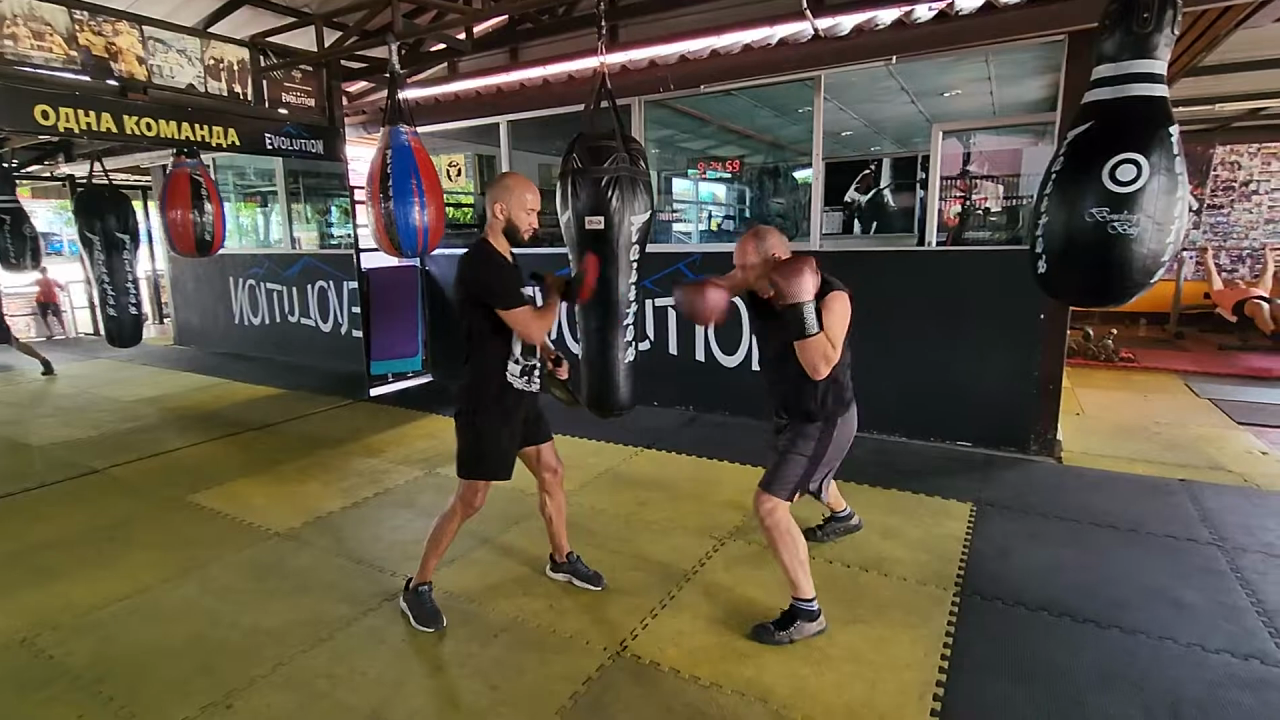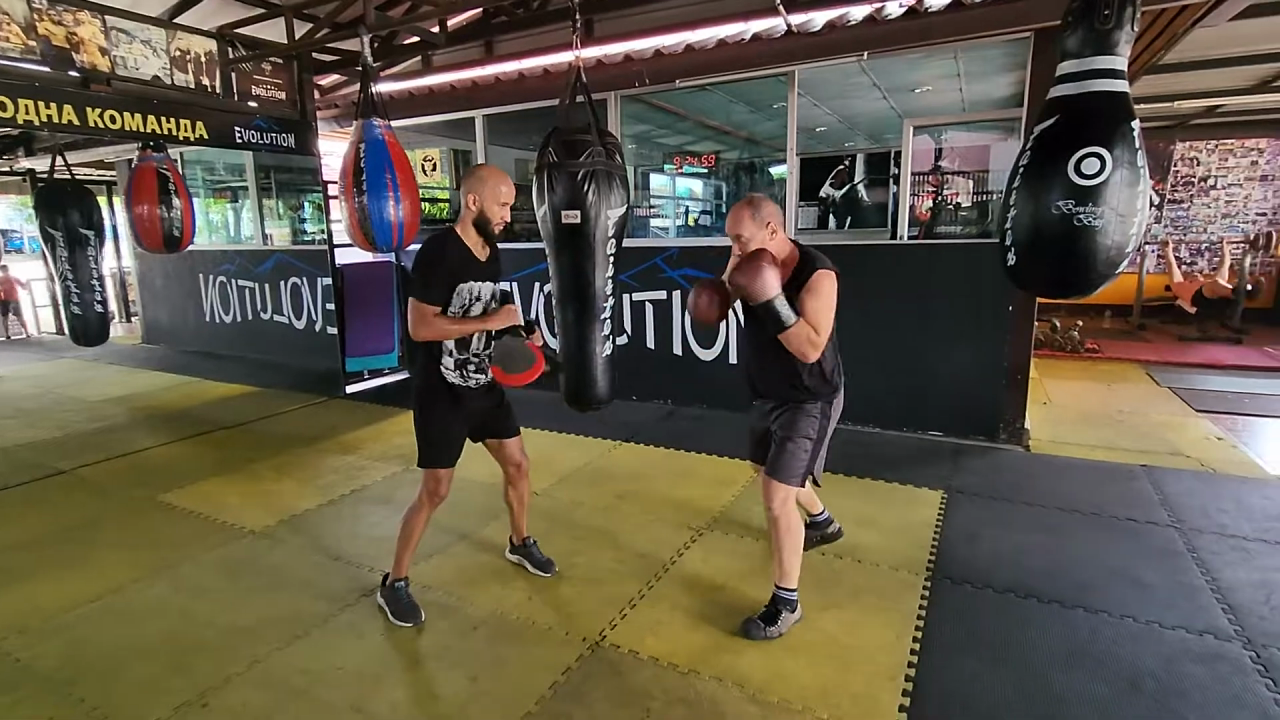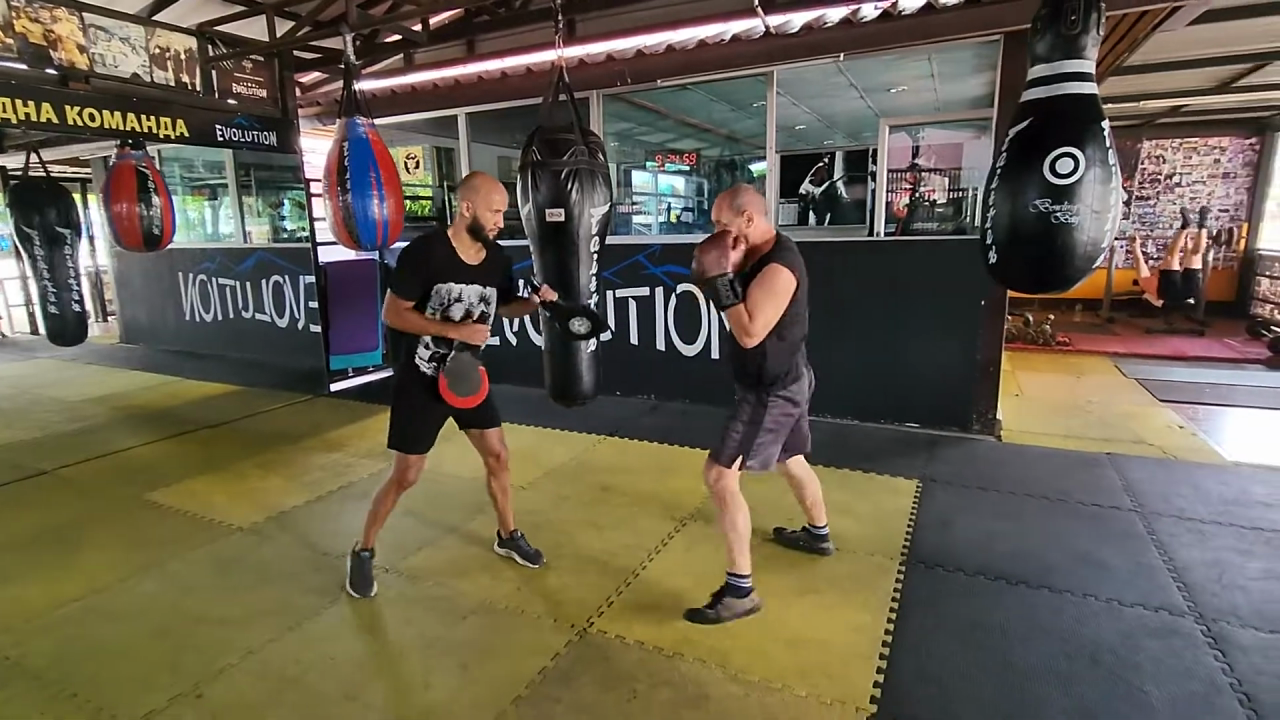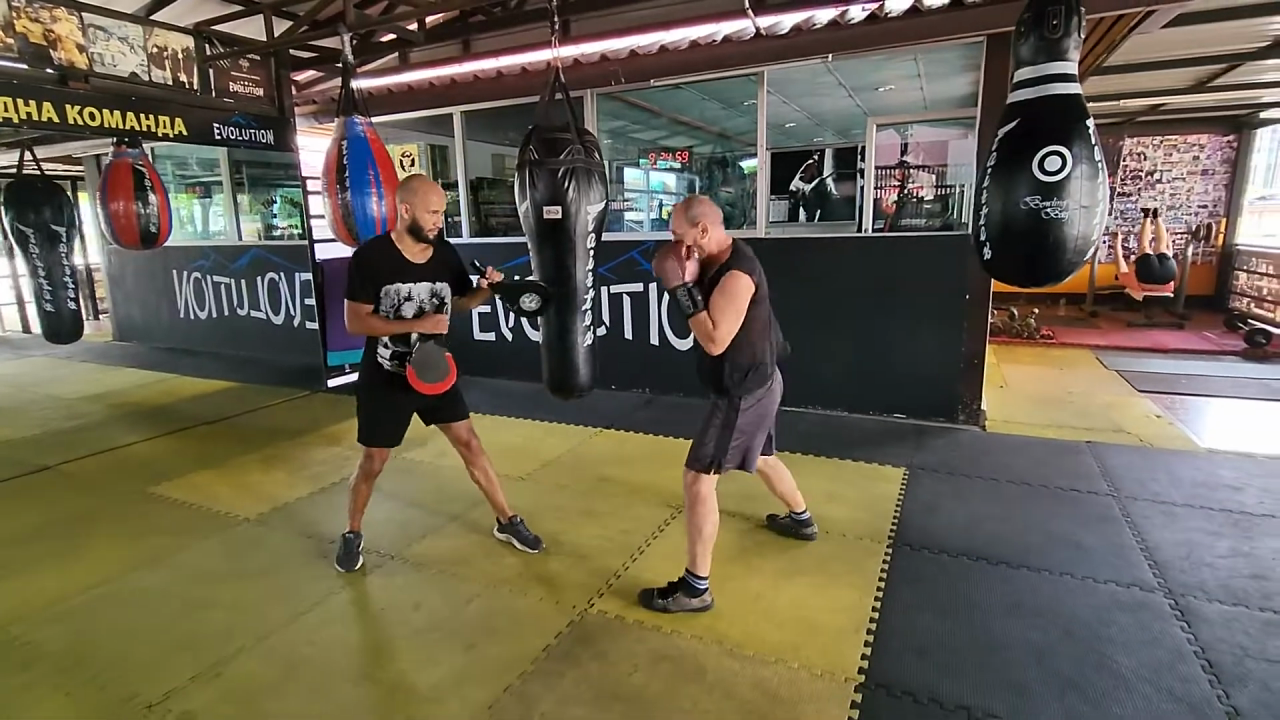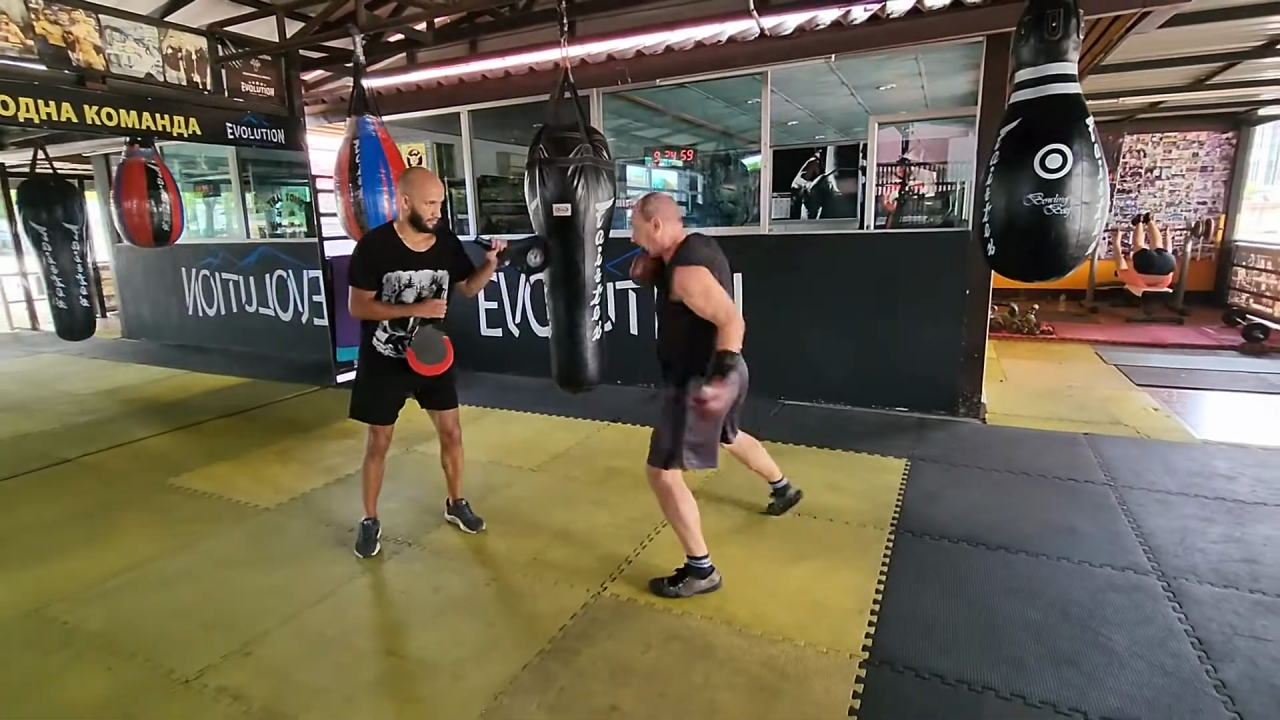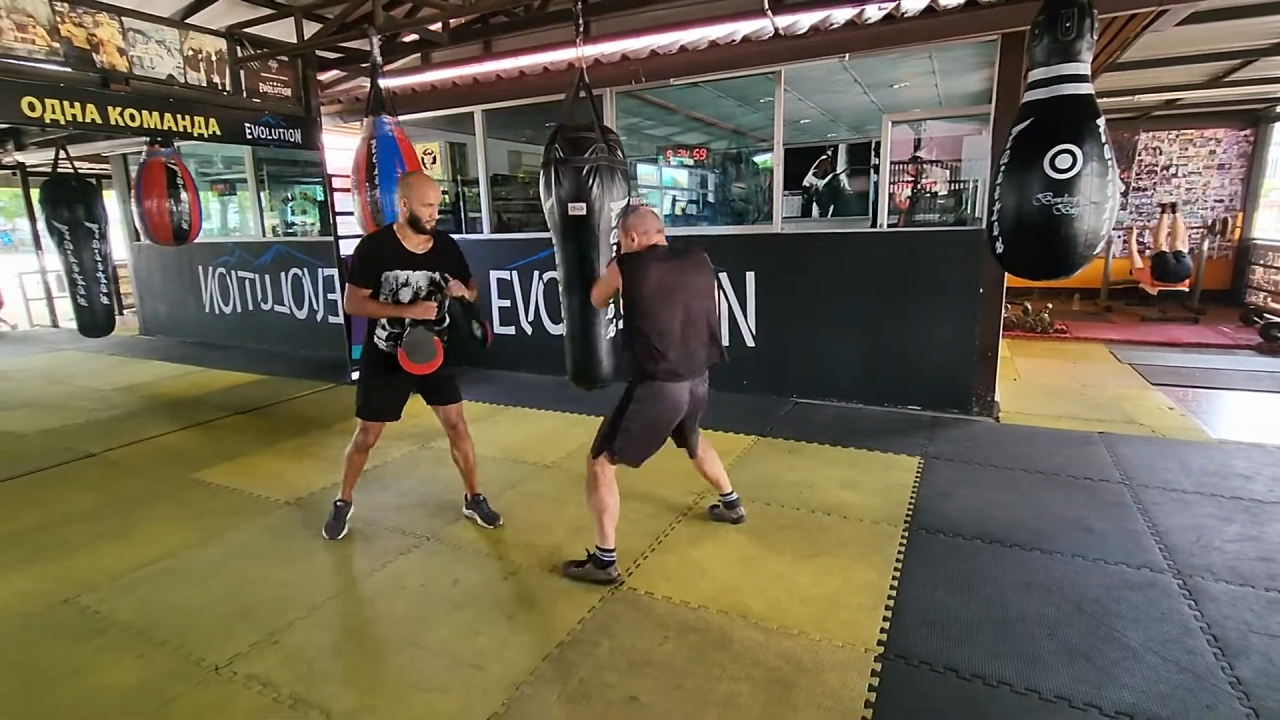
dt=0.3s
person 1, frame 1
left shoulder: (831, 297)
right shoulder: (754, 282)
left elbow: (819, 367)
right elbow: (706, 298)
left wrist: (802, 307)
right wrist: (693, 296)
left hip: (824, 419)
right hip: (793, 410)
left knee: (769, 507)
right knee: (806, 470)
left ankle: (807, 613)
right ankle: (844, 515)
person 1, frame 2
left shoulder: (817, 273)
right shoulder: (750, 259)
left elbow: (809, 348)
left wrist: (769, 300)
left hip: (811, 401)
right hip: (769, 395)
left knee: (777, 496)
right knee: (768, 472)
left ankle: (787, 601)
right ankle: (821, 521)
person 1, frame 3
left shoulder: (779, 267)
right shoulder: (750, 250)
left elbow: (748, 334)
right elbow: (714, 291)
left wrist: (723, 278)
right wrist: (713, 273)
left hip: (772, 390)
right hip: (781, 381)
left knee: (719, 476)
right knee: (790, 459)
left ankle: (739, 588)
right ankle: (819, 533)
person 1, frame 4
left shoulder: (735, 274)
right shoulder: (713, 260)
left elbow: (715, 341)
right elbow: (701, 307)
left wrist: (682, 288)
right wrist: (677, 279)
left hip: (744, 392)
right hip: (751, 385)
left knee: (698, 481)
right knee: (758, 457)
left ankle: (695, 587)
right ankle: (800, 519)
person 1, frame 5
left shoulder: (687, 268)
right shoulder: (699, 246)
left elbow: (731, 322)
left wrist: (717, 380)
right wrist: (650, 271)
left hip: (700, 385)
right hip: (724, 373)
left knee: (662, 472)
right knee: (729, 436)
left ankle: (701, 569)
right ankle: (783, 488)
person 1, frame 6
left shoulder: (625, 266)
right shoulder: (698, 260)
left elbow: (596, 301)
left hip: (654, 388)
right hip: (697, 382)
left knee: (601, 465)
right knee: (693, 442)
left ankle: (604, 560)
right ankle: (731, 503)
person 2, frame 1
left shoulder: (504, 260)
right shoulder: (484, 264)
right elbow: (531, 326)
left wrist: (550, 358)
right wrist: (556, 293)
left hip: (518, 392)
right hip: (488, 400)
left knee: (551, 471)
right knee: (470, 500)
left ankle: (562, 559)
right ankle: (418, 586)
person 2, frame 2
left shoulder: (492, 252)
right shoulder: (438, 252)
right elbow: (420, 326)
left wrist: (512, 325)
right wrist: (488, 322)
left hip: (487, 383)
right hip: (442, 390)
left knee: (517, 465)
right knee: (435, 490)
left ankle: (520, 542)
right ankle: (394, 583)
person 2, frame 3
left shoulder: (497, 258)
right shoulder: (423, 253)
left elbow: (504, 305)
right elbow: (392, 315)
left wrist: (535, 301)
right wrist: (453, 330)
right hip: (422, 380)
left knee: (498, 457)
right knee: (406, 475)
left ankle: (507, 535)
right ankle: (363, 552)
person 2, frame 4
left shoulder: (445, 253)
right shoulder: (370, 258)
left elbow: (461, 301)
right elbow: (354, 322)
left wrist: (487, 288)
right wrist: (416, 324)
right hip: (384, 377)
left knee: (471, 446)
right knee: (373, 463)
left ankle: (508, 521)
right ankle: (352, 534)
person 2, frame 5
left shoulder: (447, 241)
right shoulder: (373, 246)
left elbow: (468, 287)
right elbow: (358, 306)
left wrist: (491, 264)
right wrist: (414, 309)
right hip: (384, 360)
left knee: (451, 433)
right knee: (378, 443)
left ankle: (456, 503)
right ankle: (370, 521)
person 2, frame 6
left shoulder: (446, 247)
right shoulder: (373, 248)
left elbow: (471, 294)
right elbow: (354, 302)
left wrist: (462, 292)
right wrist: (405, 309)
right hip: (384, 356)
left knee: (457, 426)
right knee: (366, 436)
left ankle: (474, 499)
right ankle: (342, 502)
